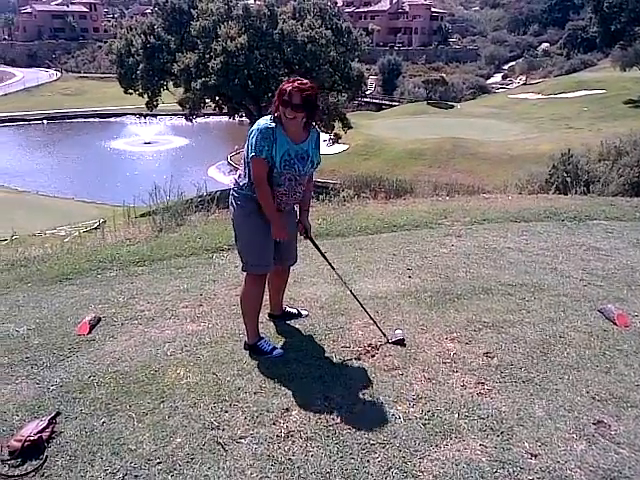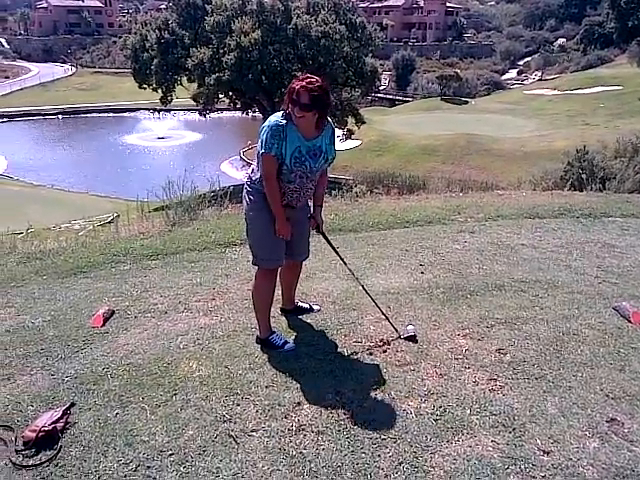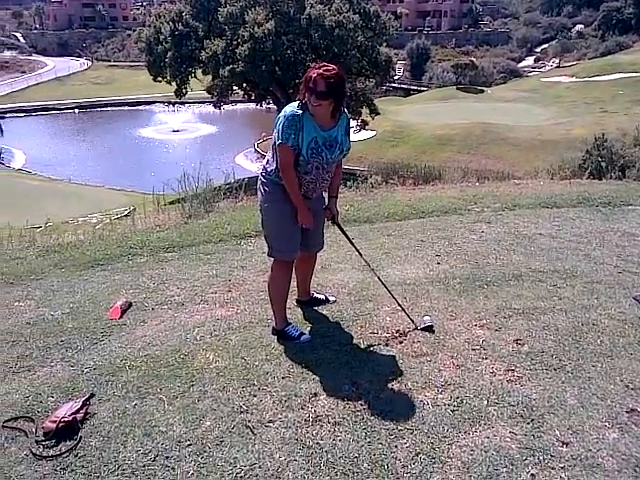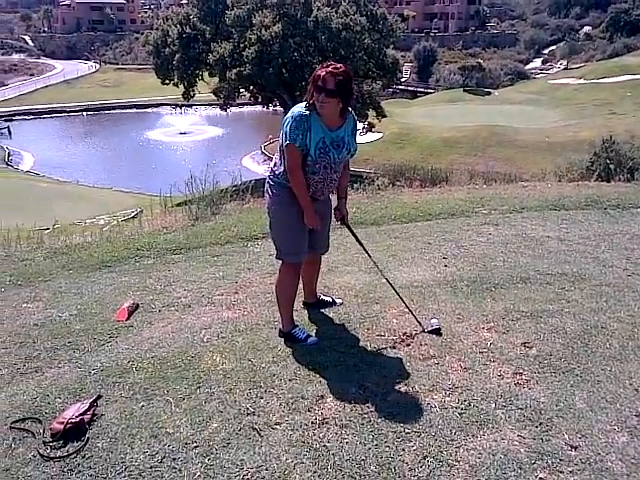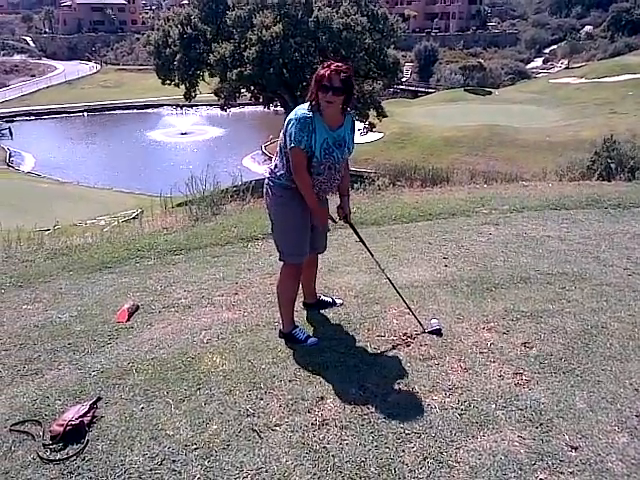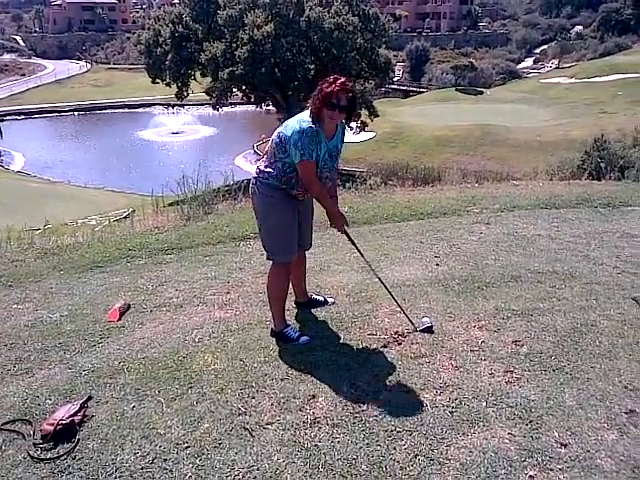
dt=0.3s
person 1, frame 1
left shoulder: (312, 134)
right shoulder: (265, 130)
left elbow: (307, 176)
right elbow: (259, 181)
left wrist: (304, 214)
right wrist: (275, 221)
left hip: (284, 207)
right hip: (252, 205)
left knee: (283, 263)
right knee: (258, 271)
left ankle: (277, 310)
right ankle: (253, 338)
person 1, frame 2
left shoulder: (327, 130)
right shoulder: (275, 127)
left elbow: (322, 172)
right elbow: (268, 177)
left wrist: (317, 209)
right wrist: (280, 218)
left hip: (298, 203)
right hip: (264, 201)
left knee: (295, 258)
right knee: (269, 266)
left ankle: (289, 304)
right ankle: (265, 333)
person 1, frame 3
left shoulder: (342, 120)
right shoulder: (292, 117)
left elbow: (336, 163)
right elbow: (286, 168)
left wrist: (332, 200)
right wrist: (301, 208)
left hip: (312, 193)
right hip: (280, 192)
left knee: (310, 249)
right knee: (285, 257)
left ankle: (305, 296)
right ankle: (280, 324)
person 1, frame 4
left shoulder: (349, 121)
right shoulder: (299, 118)
left elbow: (344, 164)
right elbow: (293, 169)
left wrist: (342, 201)
right wrist: (308, 210)
left hip: (318, 195)
right hip: (287, 194)
left knee: (315, 252)
right knee: (293, 260)
left ankle: (311, 298)
right ankle: (287, 326)
person 1, frame 5
left shoulder: (348, 120)
right shoulder: (302, 119)
left elbow: (343, 162)
right elbow: (299, 172)
left wrist: (344, 199)
right wrist: (318, 210)
left hip: (315, 193)
right hip: (287, 193)
left knee: (312, 251)
right knee: (294, 260)
left ankle: (311, 298)
right ankle: (288, 327)
person 1, frame 6
left shoulder: (338, 128)
right shoulder: (304, 130)
left elbow: (330, 167)
right elbow: (310, 181)
left wrist: (334, 201)
right wrist: (333, 213)
left hip: (298, 192)
right hip: (273, 192)
left knee: (299, 249)
right knee: (283, 259)
left ankle: (302, 297)
right ankle: (279, 325)
